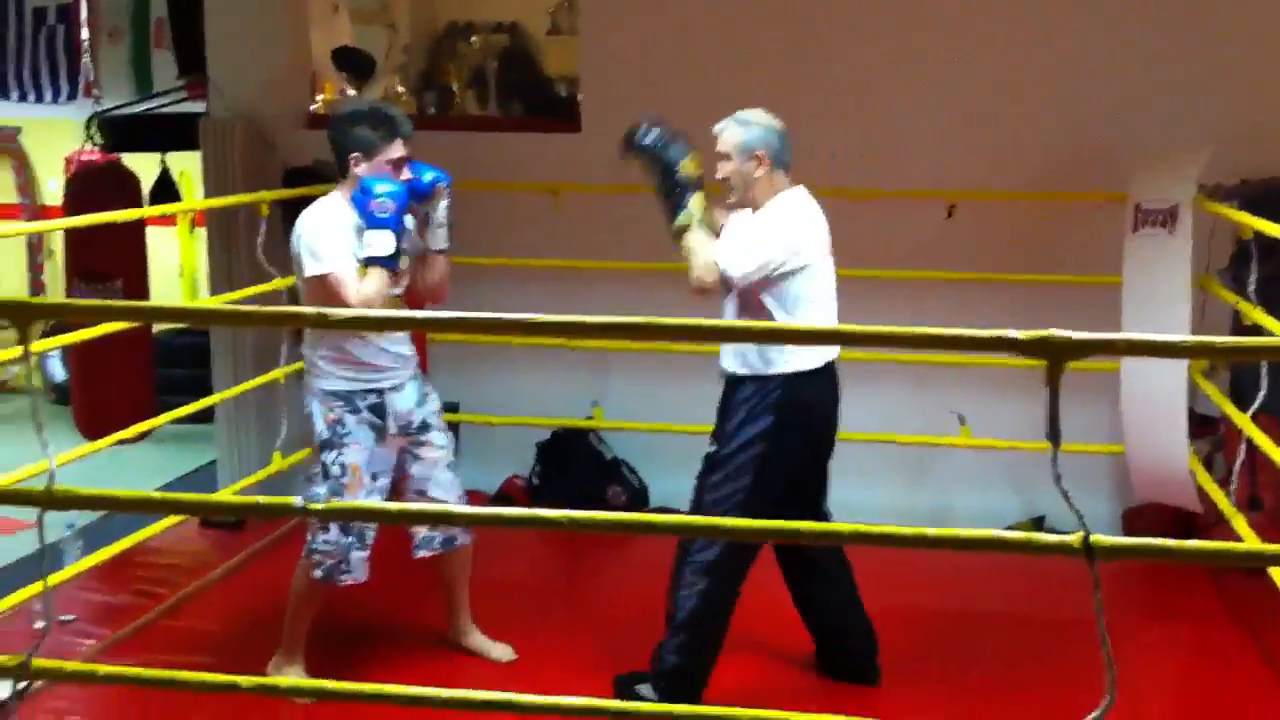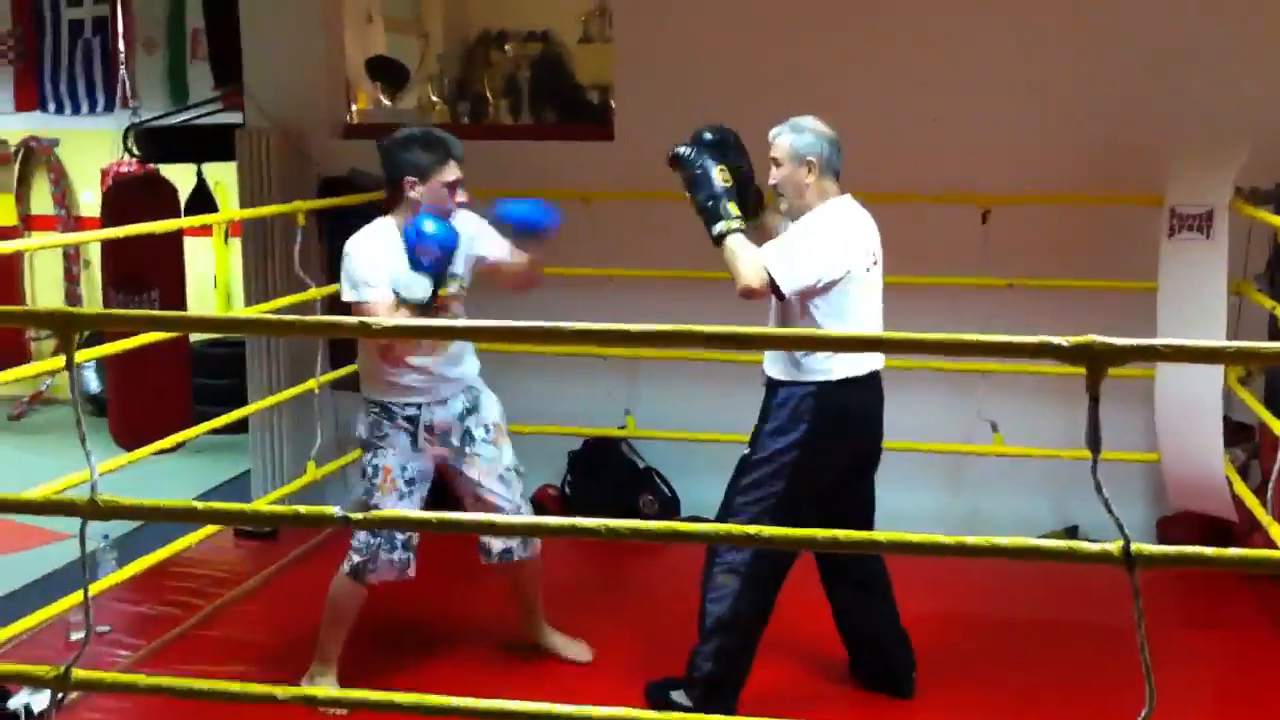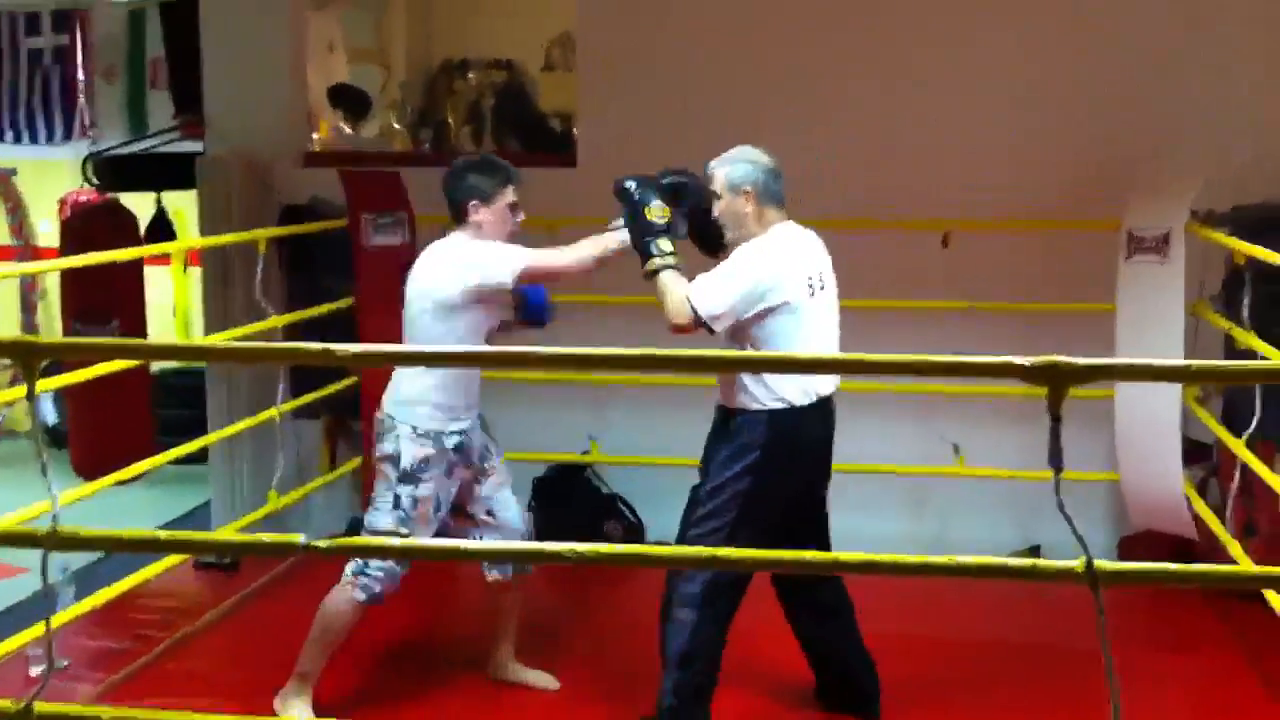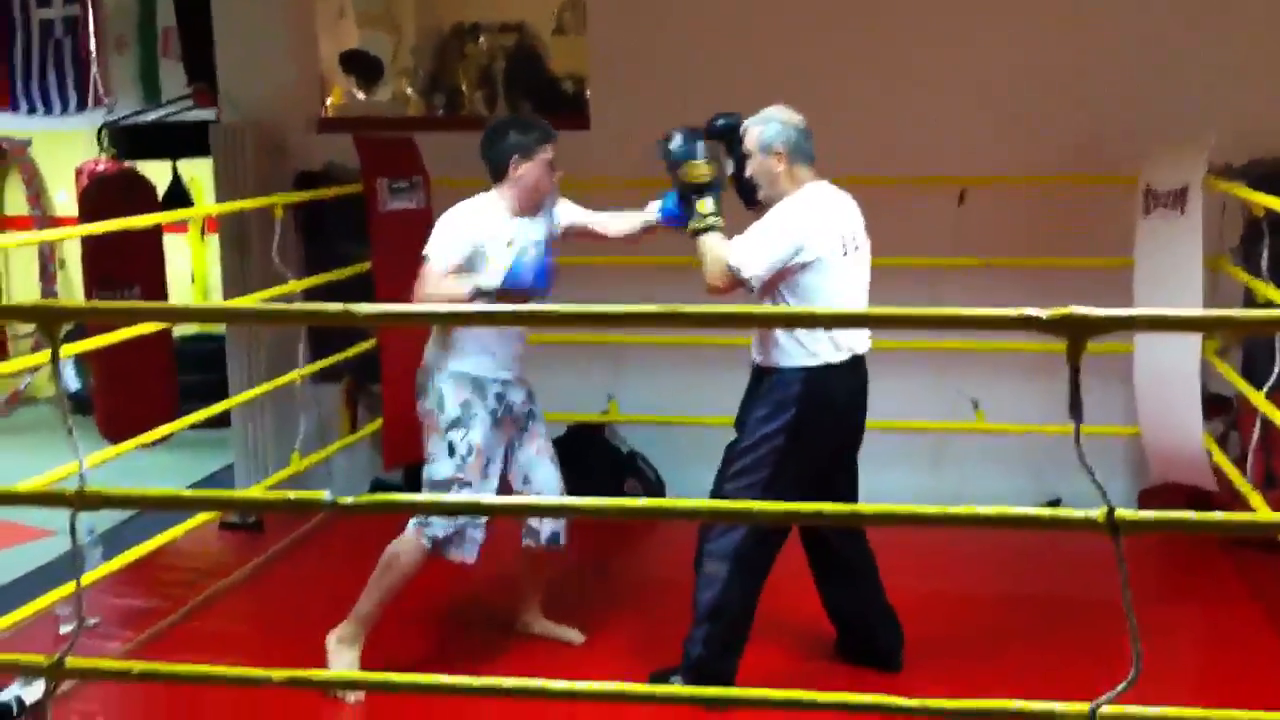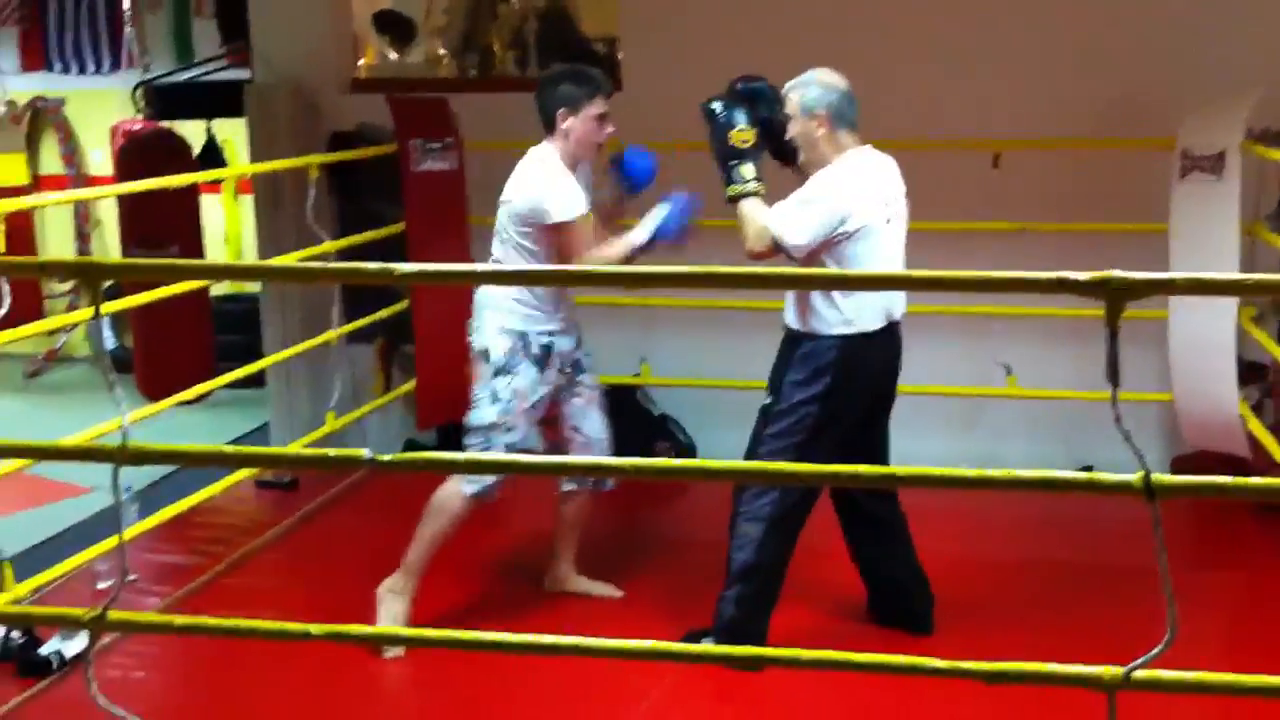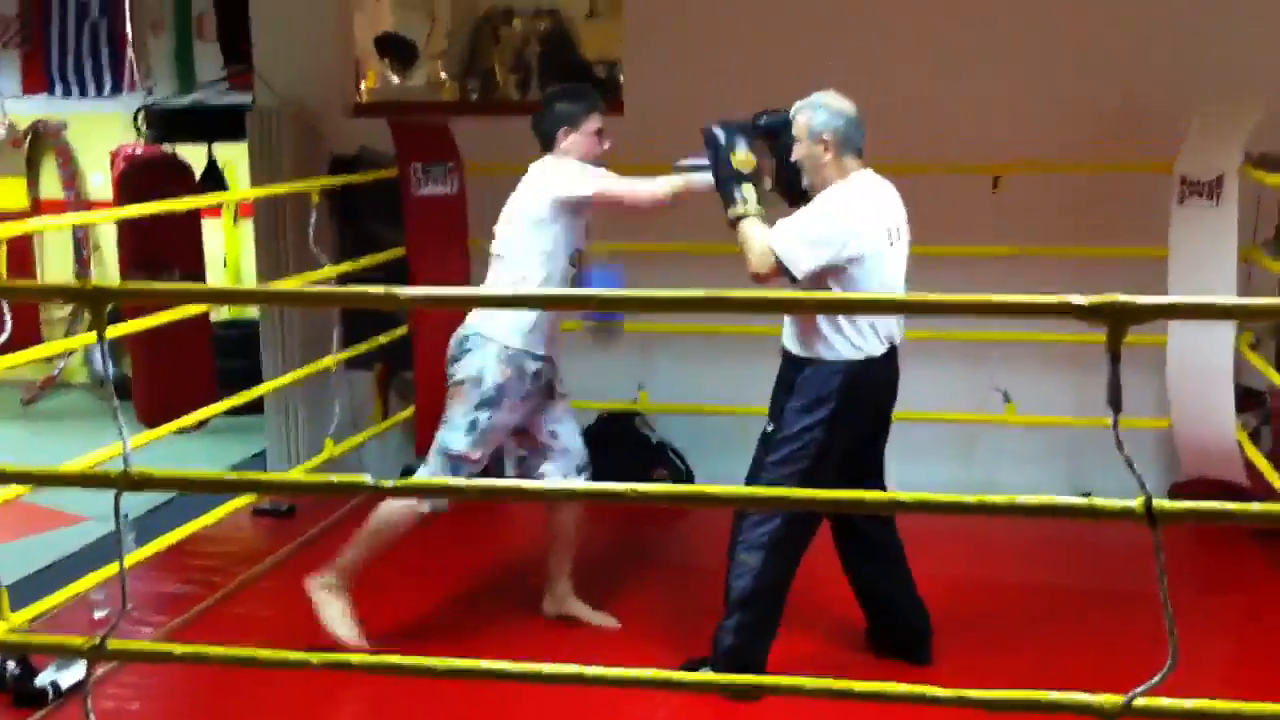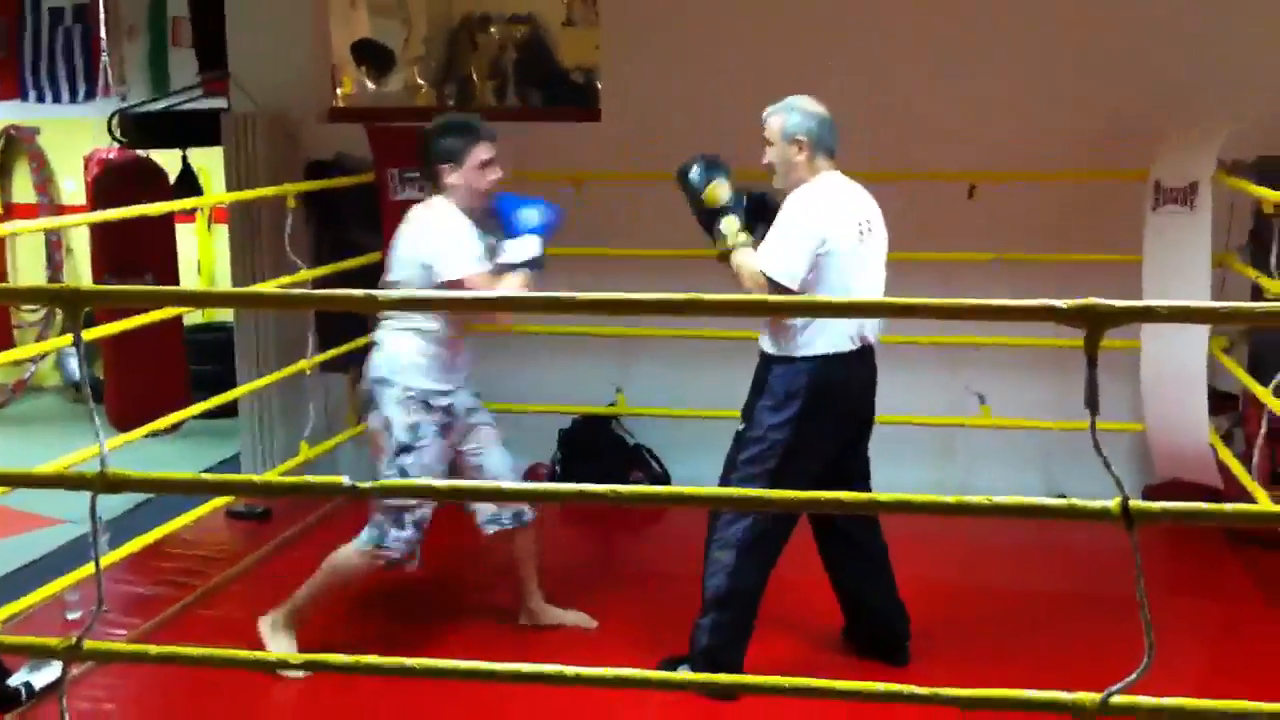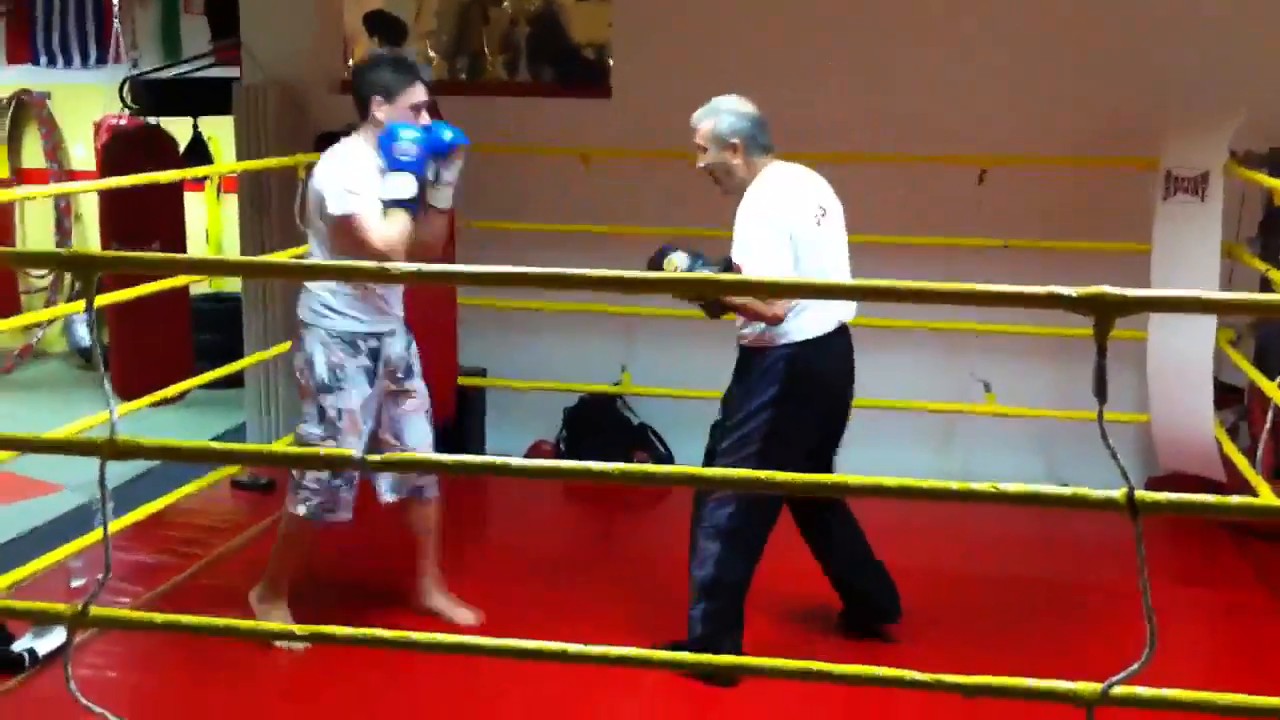
dt=0.3s
person 1, frame 1
left shoulder: (785, 221)
right shoulder: (783, 211)
left elbow: (707, 273)
right elbow: (725, 232)
left wrist: (682, 191)
right wrist: (681, 183)
left hip: (775, 398)
right hip: (802, 392)
left knee: (715, 537)
right knee: (803, 527)
left ankle: (674, 680)
right ankle: (851, 652)
person 1, frame 2
left shoulder: (828, 228)
right shoulder: (843, 219)
left elbow: (753, 279)
right elbow: (779, 242)
left wrist: (717, 203)
right wrist: (739, 184)
left hip: (814, 404)
right hip: (851, 400)
left knee: (745, 540)
right knee: (847, 537)
right ankle: (886, 663)
person 1, frame 3
left shoulder: (764, 260)
right shoulder: (804, 244)
left elbow: (681, 314)
left wrist: (654, 239)
right wrist: (694, 222)
left hip: (764, 434)
right hip: (808, 424)
left knee: (699, 574)
person 1, frame 4
left shoulder: (798, 218)
right shoulder: (835, 203)
left elbow: (720, 274)
right elbow: (771, 221)
left wrist: (700, 198)
right wrist: (738, 146)
left hip: (798, 390)
right hip: (840, 382)
left knee: (735, 526)
right knee: (833, 520)
left ankle: (706, 670)
right ankle: (874, 639)
person 1, frame 5
left shoulder: (838, 186)
right shoulder: (878, 168)
left elbow: (760, 241)
right elbow: (809, 176)
left wrist: (739, 164)
right wrist: (770, 119)
left hip: (831, 356)
right hip: (873, 347)
left knee: (767, 489)
right knee: (865, 481)
left ankle: (737, 630)
right ankle: (904, 602)
person 1, frame 6
left shoulder: (841, 208)
right shoulder: (878, 193)
left elbow: (762, 262)
right elbow: (815, 217)
left wrist: (737, 186)
right wrist: (776, 164)
left hip: (829, 383)
right hip: (870, 373)
left knee: (767, 516)
right knee: (862, 507)
left ankle: (736, 659)
right ankle: (903, 631)
person 1, frame 7
left shoulder: (808, 205)
right shoulder: (857, 199)
left elbow: (762, 286)
left wrist: (725, 219)
right wrist: (758, 224)
left hip: (806, 378)
right hip: (851, 370)
left knee: (745, 512)
right knee: (845, 507)
left ankle: (715, 658)
right ankle: (882, 631)
person 1, frame 8
left shoulder: (762, 204)
right shoulder: (807, 183)
left elbow: (772, 305)
left hip: (788, 364)
right hip: (829, 353)
left knee: (729, 500)
right knee: (812, 490)
left ankle: (712, 644)
right ankle: (871, 603)
person 2, frame 1
left shoulder: (392, 209)
right shoulder: (319, 224)
left elbow: (433, 288)
right elbow: (363, 310)
left wrist: (436, 219)
right wrist: (381, 236)
left hip: (406, 385)
right hip: (345, 398)
left knee: (446, 506)
right knee: (339, 537)
left ankle: (462, 624)
right ankle: (288, 657)
person 2, frame 2
left shoulder: (463, 226)
right shoulder: (367, 249)
left elbow: (520, 277)
right elbow: (391, 347)
left wrist: (525, 248)
right wrist: (423, 277)
left hip: (464, 399)
right hip: (396, 414)
left knee: (511, 519)
right knee: (377, 544)
left ankle: (539, 626)
right ankle: (322, 669)
person 2, frame 3
left shoulder: (468, 256)
right shoulder: (464, 258)
right elbow: (564, 263)
left wrist: (517, 312)
right wrist: (626, 233)
left hip: (462, 429)
right hip: (417, 434)
left knee: (511, 532)
right knee: (375, 568)
left ankle: (503, 657)
person 2, frame 4
left shoulder: (545, 212)
right shoulder: (465, 220)
left elbow: (613, 227)
right elbow: (426, 295)
left wrist: (668, 209)
right wrist: (490, 281)
left hip: (508, 385)
right hip: (460, 385)
left knee: (547, 501)
right knee: (444, 519)
left ankle: (530, 613)
right ankle: (350, 634)
person 2, frame 5
left shoulder: (573, 170)
right shoulder: (543, 177)
left elbow: (593, 224)
right elbow: (594, 258)
left wrist: (621, 187)
right wrist: (651, 228)
left hip: (557, 333)
right hip: (508, 332)
left knee: (592, 447)
right knee: (486, 466)
left ankle: (563, 569)
right ankle: (401, 588)
person 2, frame 6
left shoulder: (574, 185)
right shoulder: (562, 176)
right elbow: (641, 196)
right wrist: (710, 178)
left hip: (533, 357)
right hip: (494, 354)
left knee: (568, 467)
right knee: (441, 480)
left ankle: (559, 595)
right ankle: (334, 582)
person 2, frame 7
left shoulder: (448, 223)
right shoulder: (441, 228)
left elbow: (471, 295)
left wrist: (504, 243)
right wrist: (526, 249)
left hip: (447, 390)
right hip: (407, 396)
left knee: (508, 495)
right knee: (396, 533)
left ankle: (534, 605)
right ankle: (280, 620)
person 2, frame 8
left shoulder: (392, 161)
right shoulder: (342, 167)
left elbow: (426, 251)
right elbow: (386, 251)
left wrist: (442, 183)
right wrist: (404, 180)
left hip: (390, 336)
right hip: (338, 339)
left knee: (418, 465)
right knee: (329, 480)
left ankle: (430, 588)
right ankle: (270, 595)
